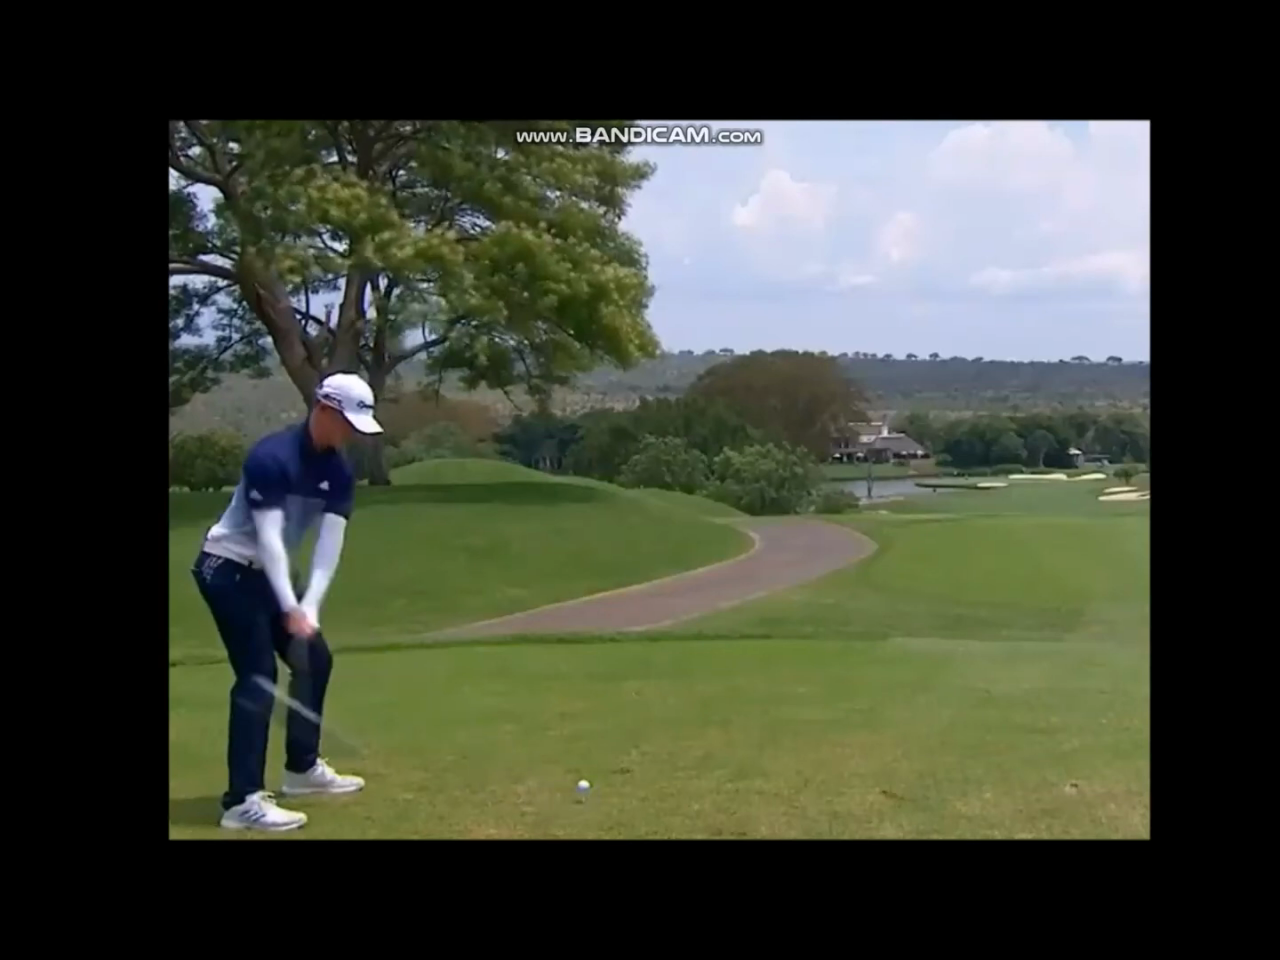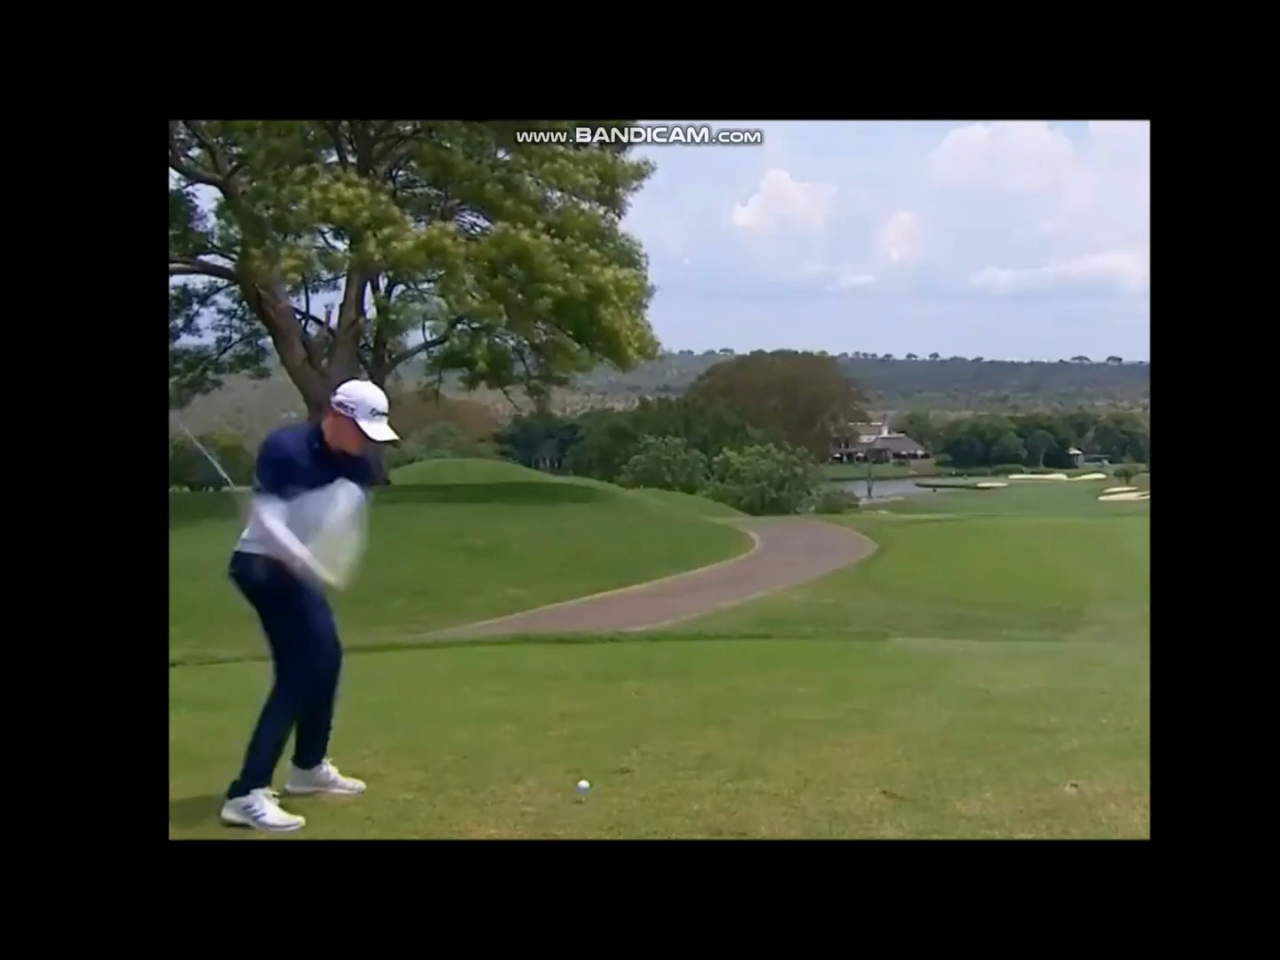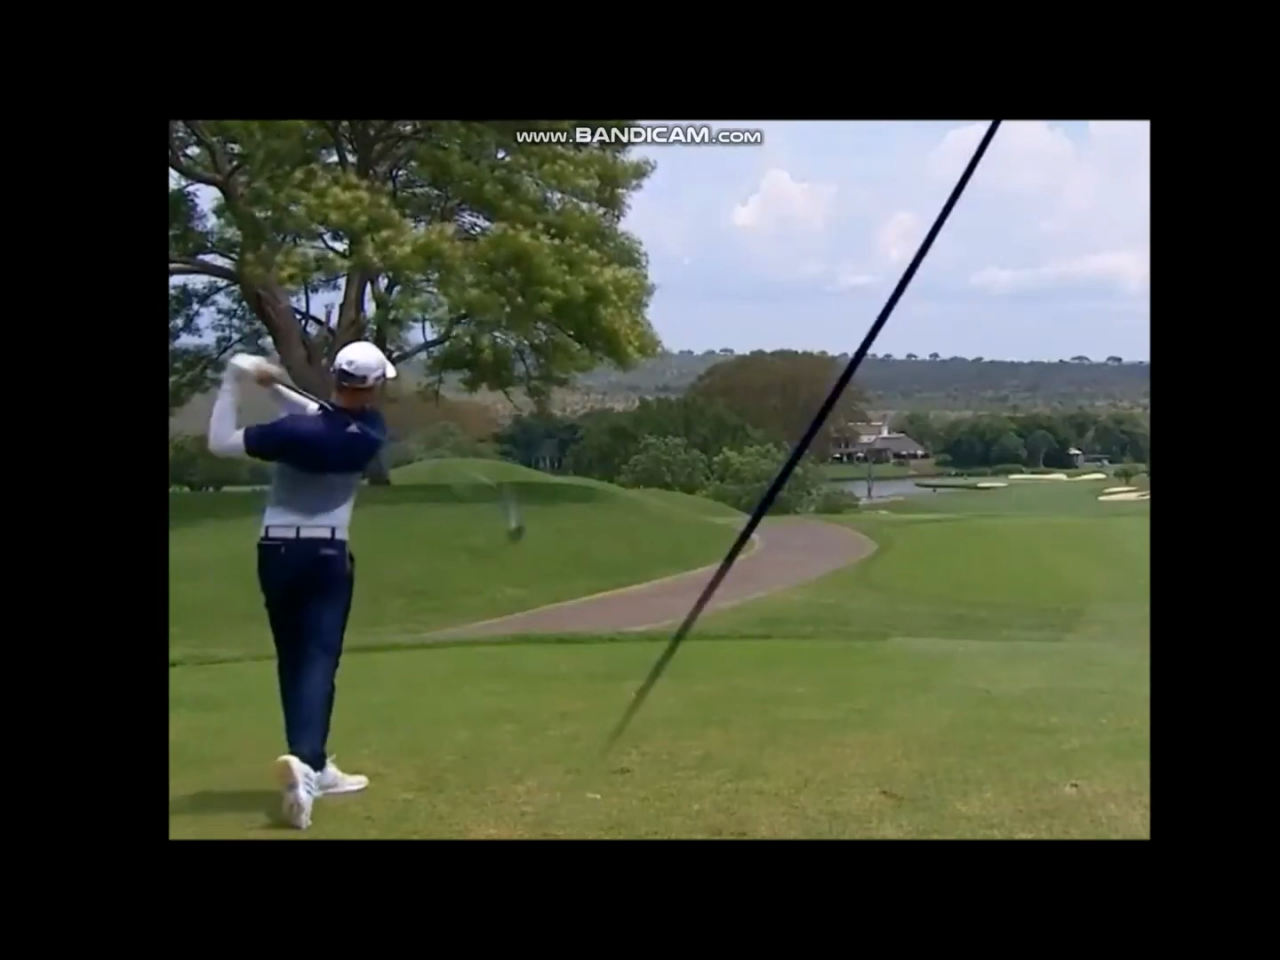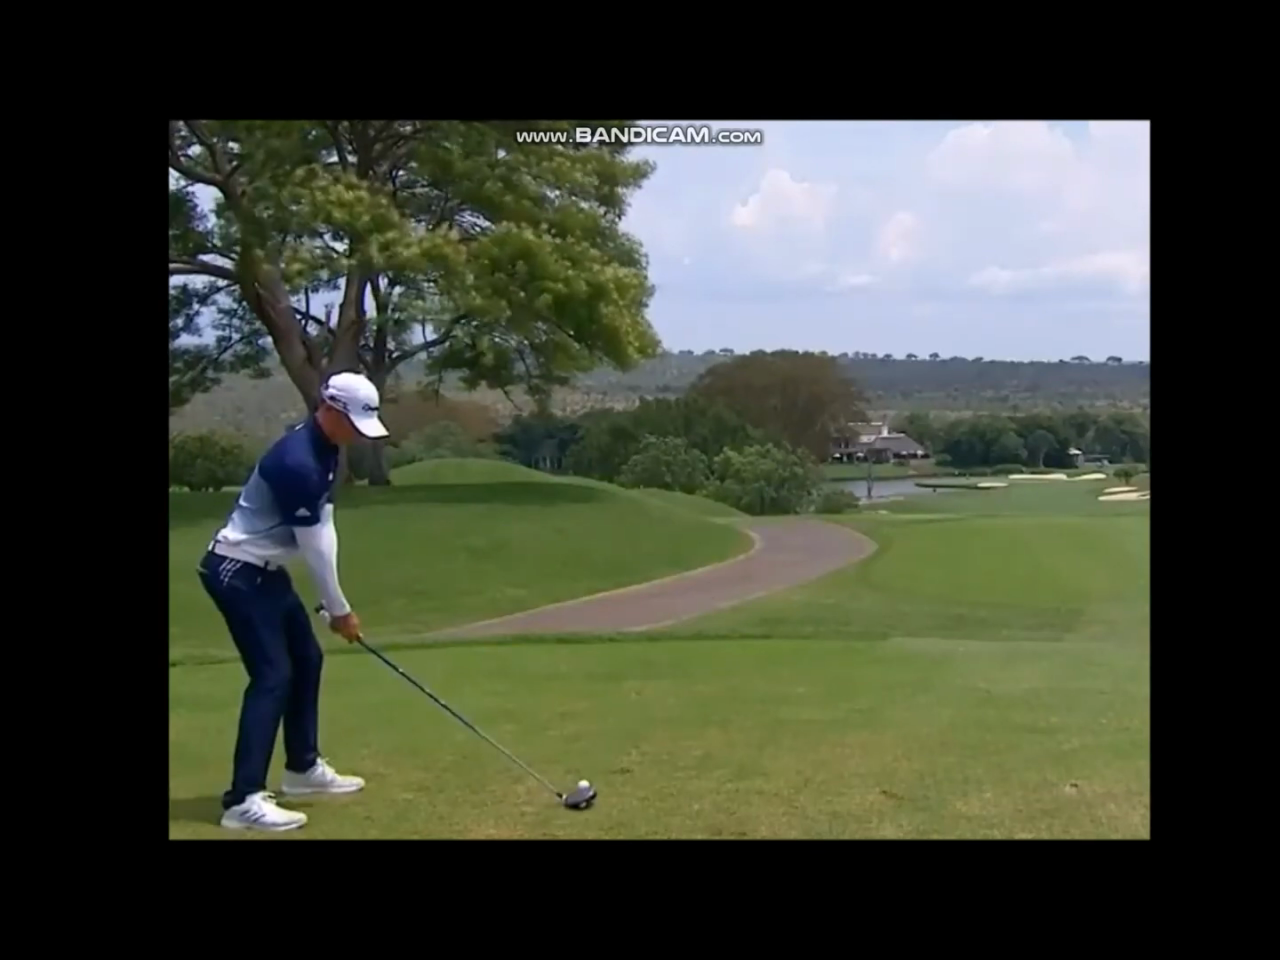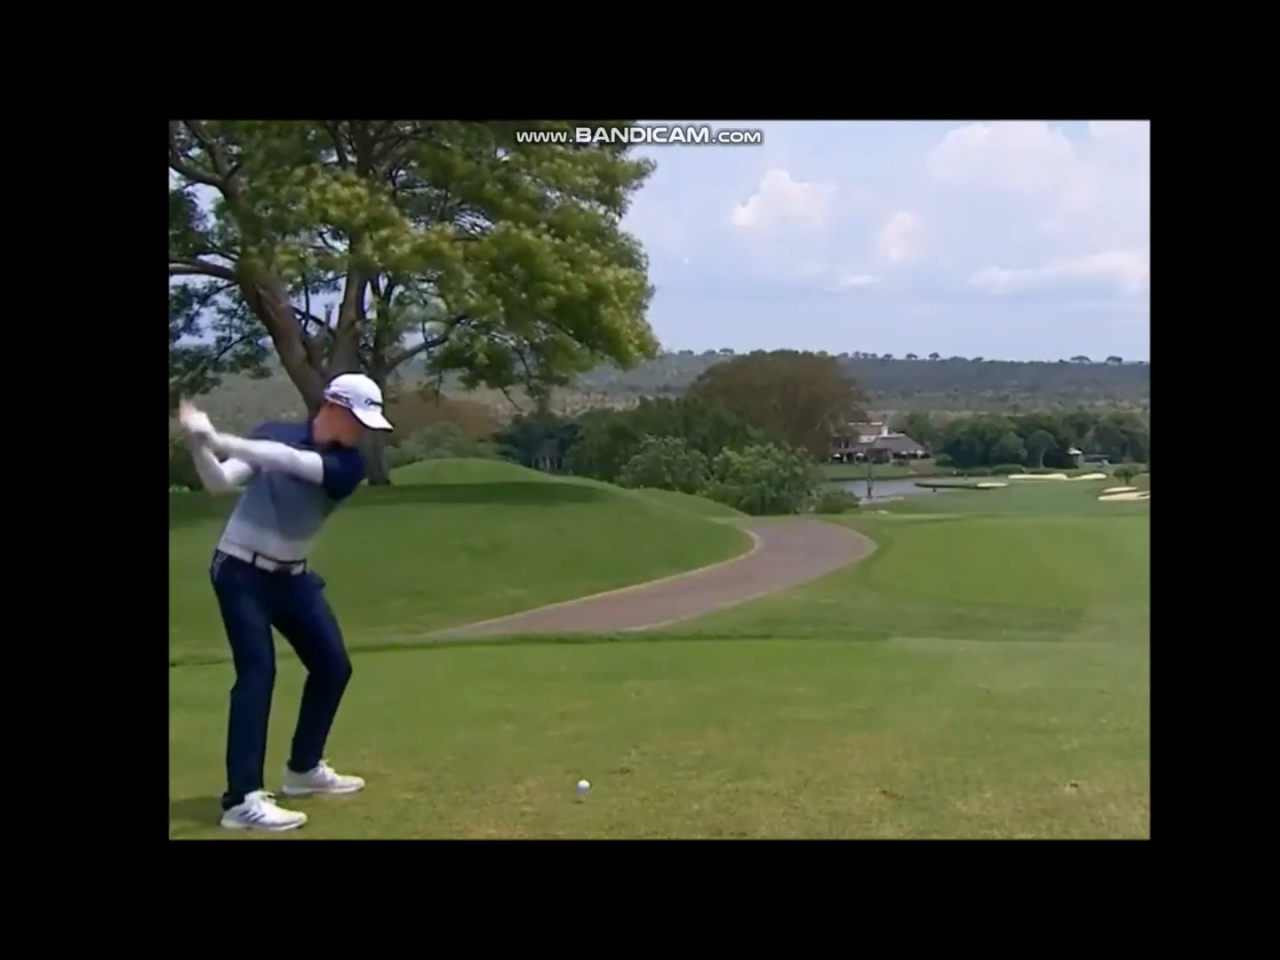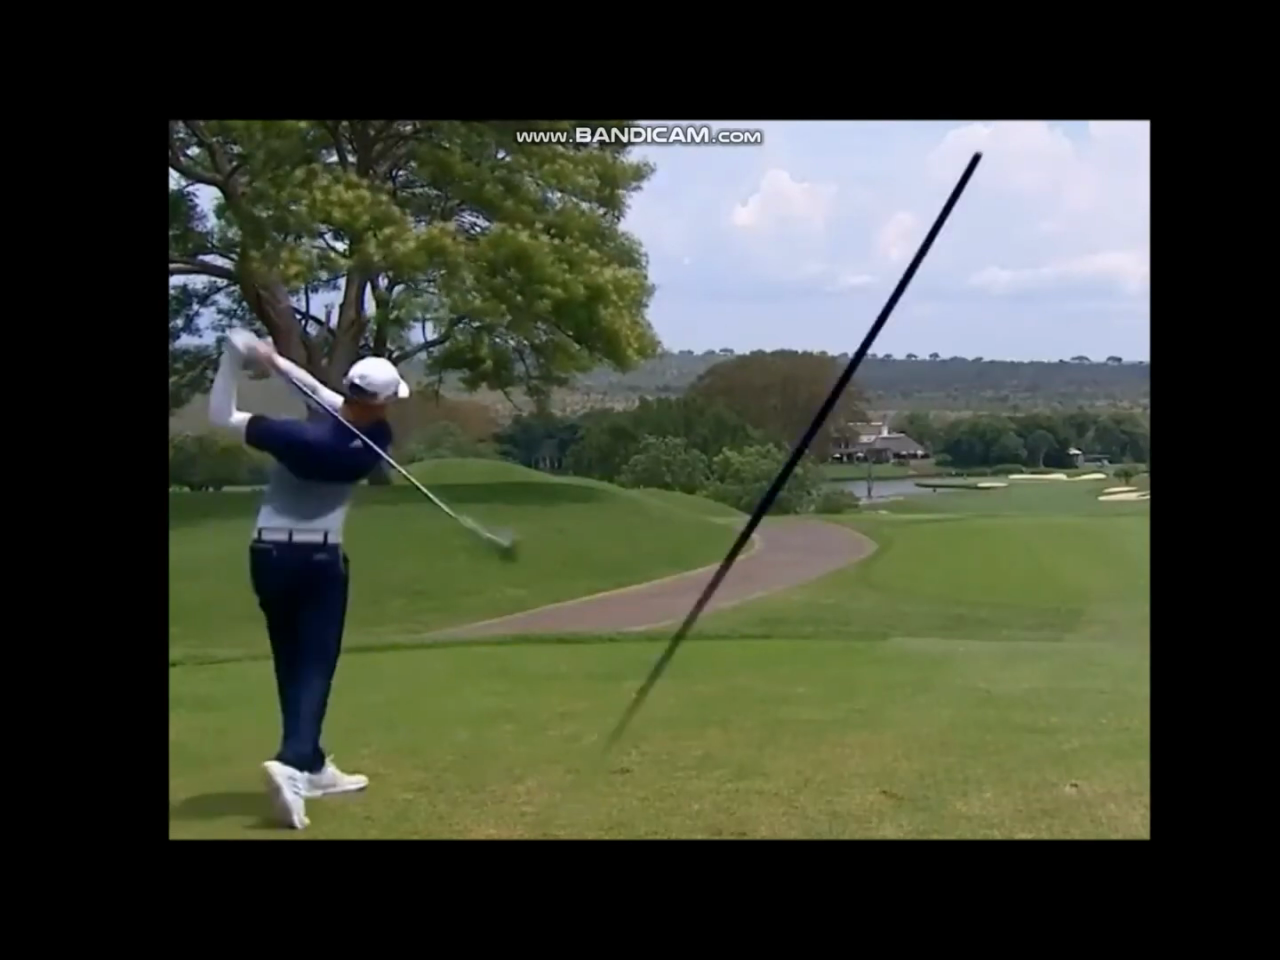
dt=0.7s
person 1, frame 1
left shoulder: (338, 471)
right shoulder: (272, 456)
left elbow: (331, 540)
right elbow: (268, 538)
left wrist: (311, 606)
right wrist: (290, 607)
left hip: (266, 573)
right hip: (227, 571)
left knee: (313, 660)
right knee: (257, 675)
left ankle: (303, 768)
right ankle: (242, 800)
person 1, frame 2
left shoulder: (356, 463)
right shoulder: (285, 449)
right elbow: (267, 519)
left wrist: (311, 565)
right wrist: (301, 559)
left hip: (294, 569)
right hip: (266, 568)
left knee: (323, 660)
right knee: (301, 668)
left ankle: (308, 766)
right ankle: (247, 795)
person 1, frame 3
left shoulder: (296, 432)
right shoulder: (370, 432)
left elbow: (220, 443)
left wrist: (237, 377)
right wrist: (278, 386)
left hip: (277, 553)
right hip: (328, 556)
left knee: (293, 660)
right knee: (319, 660)
left ankle: (312, 766)
right ankle: (306, 760)
person 1, frame 4
left shoulder: (325, 453)
right shoulder: (297, 462)
left elbow: (325, 529)
right elbow: (312, 546)
left wrist: (333, 600)
right wrist: (339, 608)
left hip: (266, 571)
right hip: (237, 571)
left knee: (307, 659)
right knee: (272, 674)
left ankle: (303, 767)
right ankle: (243, 799)
person 1, frame 5
left shoulder: (348, 465)
right shoulder: (272, 434)
left elbow: (289, 461)
right elbow: (220, 478)
left wrist: (215, 438)
right wrist: (201, 443)
left hip: (293, 575)
right hip: (240, 571)
left knee: (333, 666)
right knee: (257, 673)
left ankle: (304, 768)
right ankle: (242, 799)
person 1, frame 6
left shoulder: (300, 438)
right shoulder: (375, 442)
left elbow: (221, 416)
right elbow: (348, 412)
left wrist: (235, 356)
right wrist: (287, 366)
left hip: (267, 556)
right hip: (320, 561)
left knee: (290, 663)
right knee: (316, 665)
left ankle: (310, 765)
right ankle: (293, 763)
